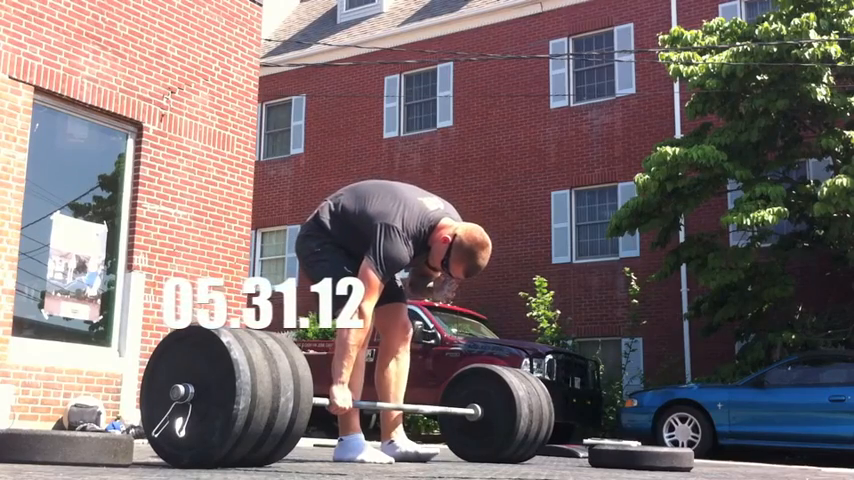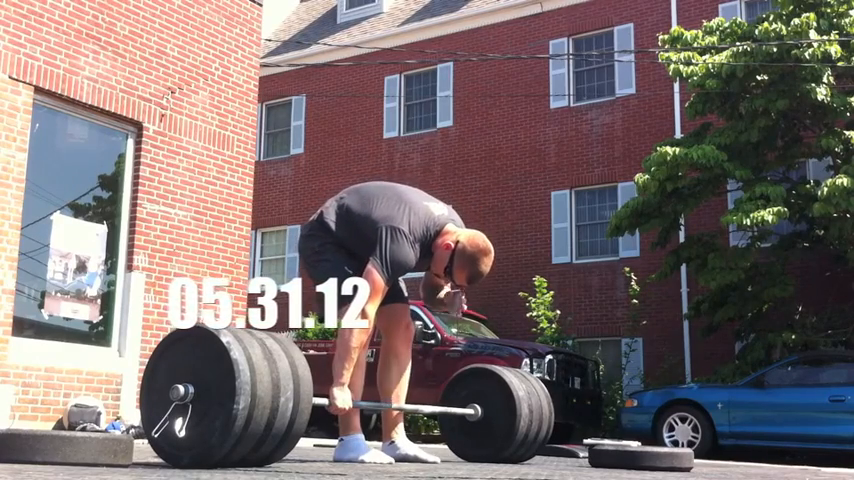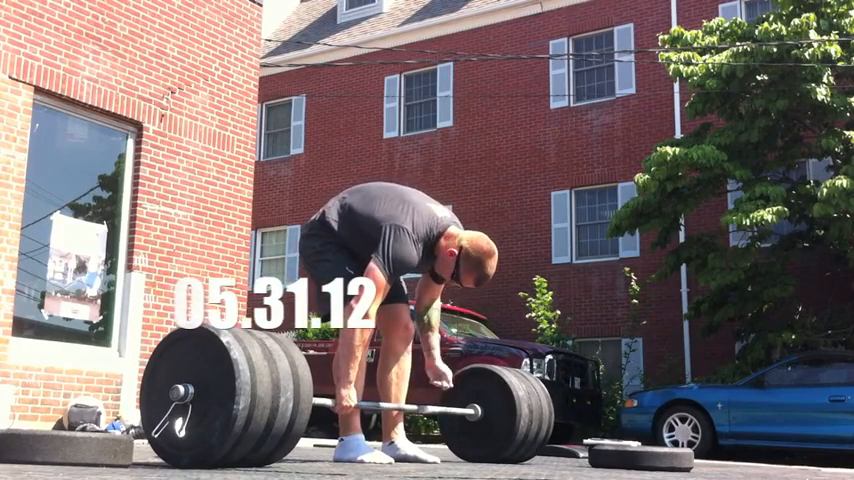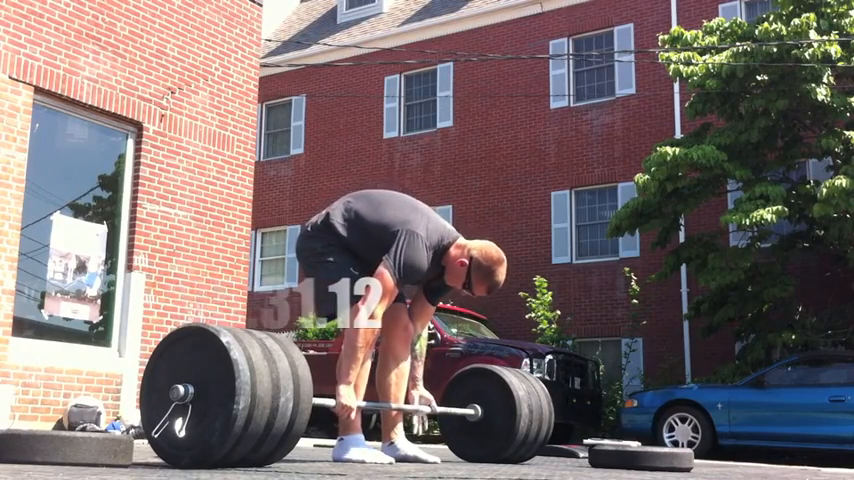
dt=0.4s
person 1, frame 1
left shoulder: (455, 228)
right shoulder: (397, 237)
left elbow: (417, 283)
right elbow: (361, 310)
right wrist: (340, 384)
left hip: (362, 245)
right hip: (324, 240)
left knee: (400, 330)
right knee: (360, 325)
left ankle: (393, 439)
right ankle: (349, 441)
person 1, frame 2
left shoulder: (458, 235)
right shoulder: (402, 241)
left elbow: (431, 293)
right elbow: (363, 312)
left wrist: (447, 297)
right wrist: (340, 385)
left hip: (365, 246)
right hip: (327, 240)
left knee: (402, 331)
right knee: (360, 322)
left ankle: (394, 440)
right ankle: (350, 441)
person 1, frame 3
left shoulder: (454, 239)
right shoulder: (405, 241)
left elbow: (426, 302)
left wrist: (433, 359)
right wrist: (346, 385)
left hip: (365, 247)
right hip: (327, 241)
left knee: (402, 330)
right knee: (364, 324)
left ankle: (394, 440)
right ankle: (350, 441)
person 1, frame 4
left shoulder: (446, 260)
right shoulder: (417, 249)
left elbow: (416, 326)
right elbow: (368, 310)
left wrist: (416, 386)
right wrist: (345, 385)
left hip: (361, 251)
right hip: (324, 242)
left knee: (400, 330)
right knee: (368, 324)
left ankle: (393, 441)
right ankle: (349, 441)
